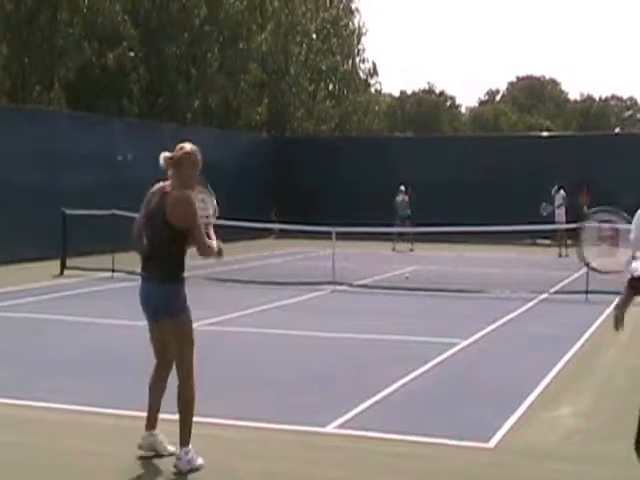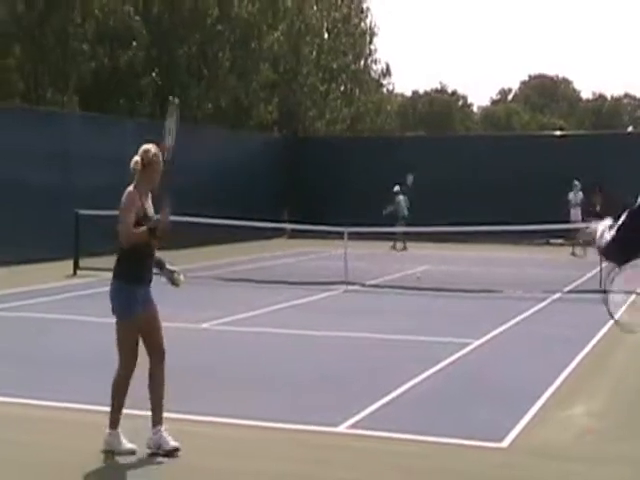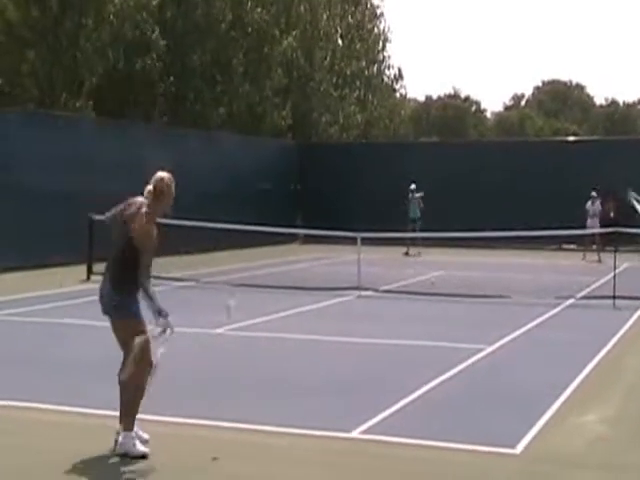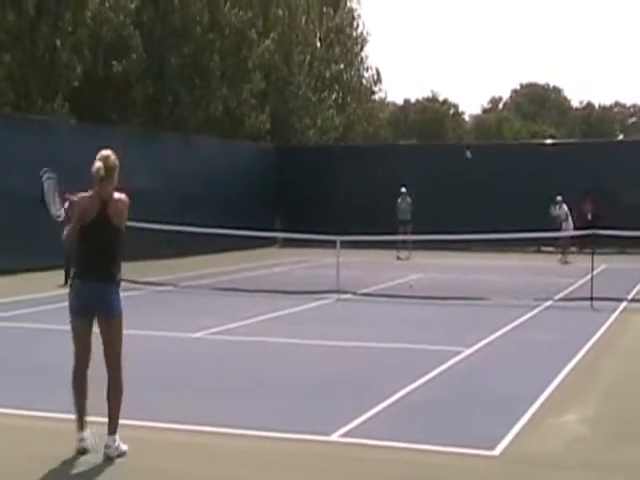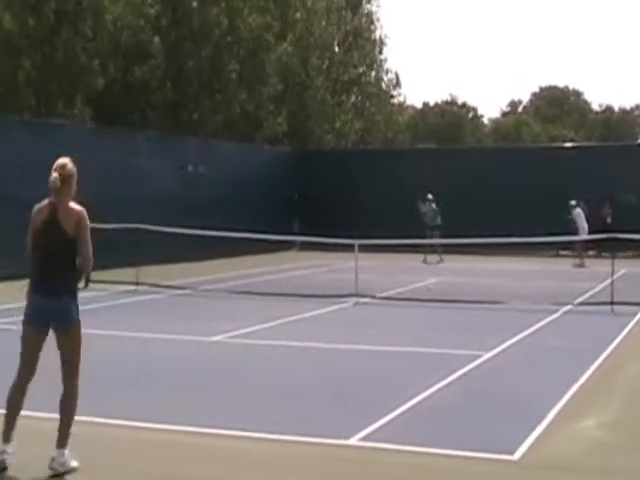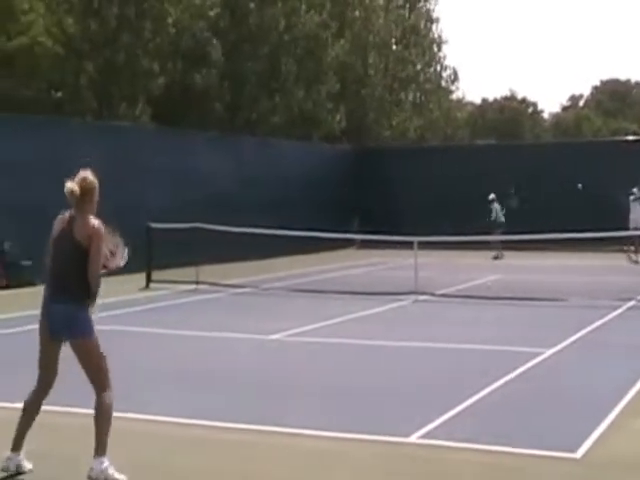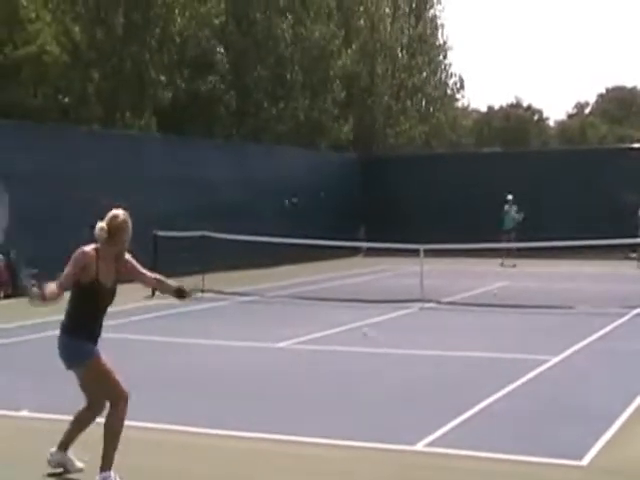
dt=0.7s
person 1, frame 1
left shoulder: (154, 192)
right shoulder: (184, 199)
left elbow: (137, 232)
right elbow: (202, 247)
right wrist: (216, 246)
left hip: (148, 286)
right hip: (169, 290)
left knee: (163, 362)
right knee: (185, 372)
left ankle: (150, 434)
right ankle: (185, 452)
person 1, frame 2
left shoulder: (146, 195)
right shoulder: (132, 196)
right elbow: (125, 239)
left wrist: (163, 266)
right wrist: (153, 227)
left hip: (141, 287)
right hip: (127, 288)
left knee: (158, 356)
right knee: (128, 363)
left ankle: (157, 432)
right ankle: (113, 434)
person 1, frame 3
left shoulder: (136, 205)
right shoulder: (148, 230)
left elbow: (110, 218)
right elbow: (142, 277)
right wrist: (155, 305)
left hip: (109, 291)
right hip: (123, 296)
left knee: (131, 359)
right knee: (143, 363)
left ankle: (126, 427)
right ankle: (126, 437)
person 1, frame 4
left shoulder: (82, 202)
right shoulder: (122, 202)
left elbow: (68, 239)
left hip: (81, 287)
right hip: (107, 289)
left knee: (81, 362)
right knee: (114, 367)
left ankle: (82, 433)
right ankle: (112, 440)
person 1, frame 5
left shoulder: (38, 210)
right shoulder: (79, 214)
left elbow: (31, 252)
right elbow: (87, 263)
left hip: (36, 298)
right hip: (64, 301)
right knee: (71, 381)
right ankle: (61, 453)
person 1, frame 6
left shoulder: (60, 221)
right shoulder: (94, 226)
left elbow: (51, 267)
right elbow: (94, 277)
right wrist: (91, 295)
left hip: (50, 308)
right hip: (74, 312)
left knee: (44, 384)
right knee: (103, 387)
person 1, frame 7
left shoulder: (122, 260)
right shoulder: (85, 255)
left elbow: (149, 278)
right elbow: (58, 287)
left wrist: (177, 290)
right wrist: (43, 293)
left hip: (83, 341)
right hip: (75, 342)
left knee: (96, 405)
right knee: (119, 399)
left ankle: (61, 453)
